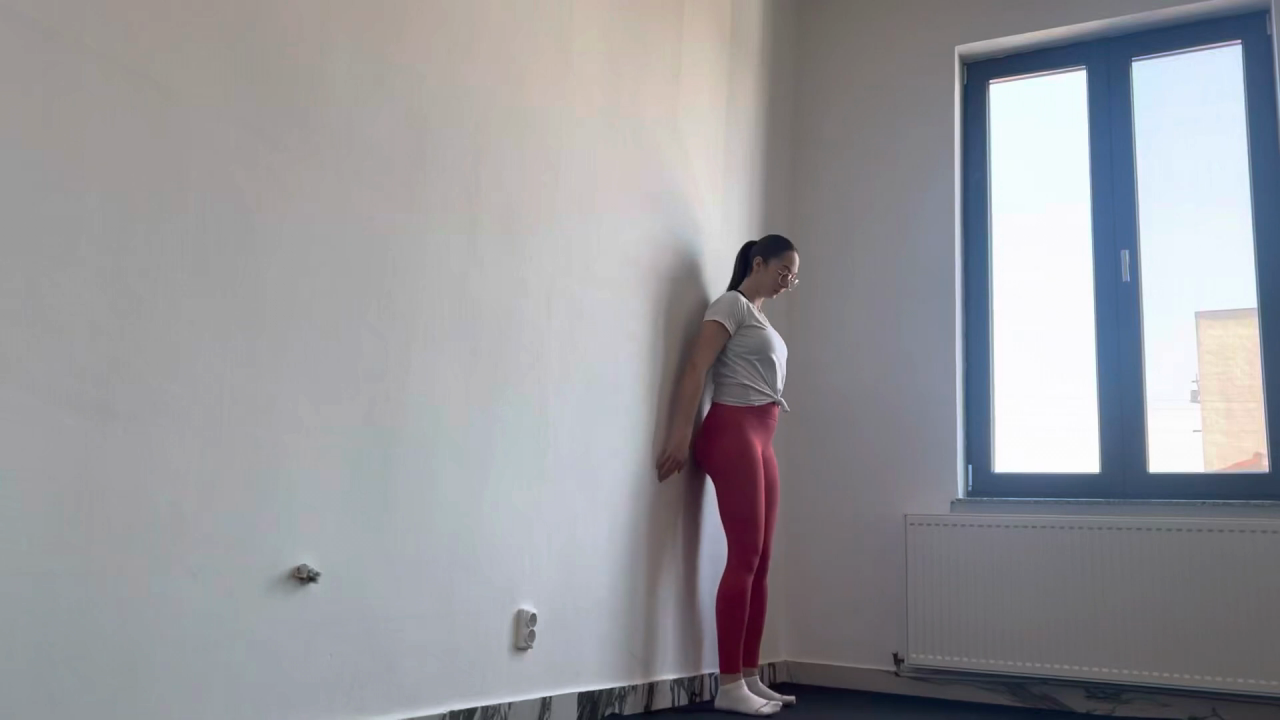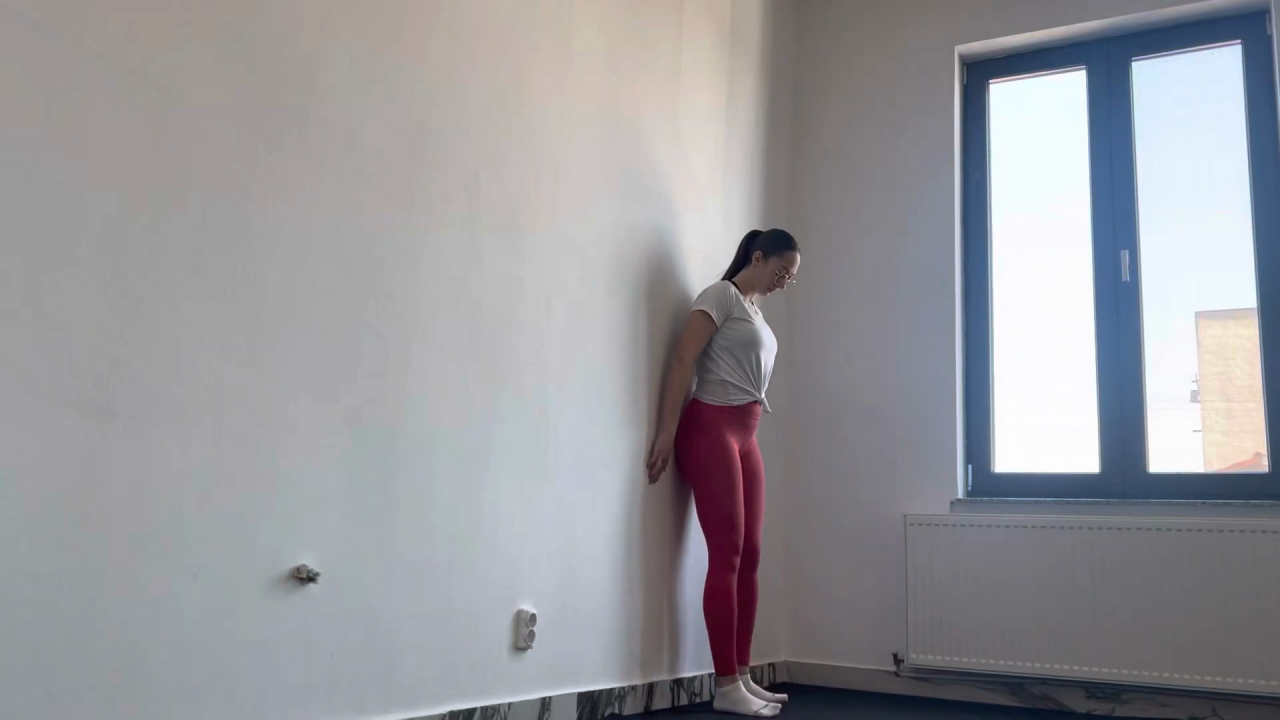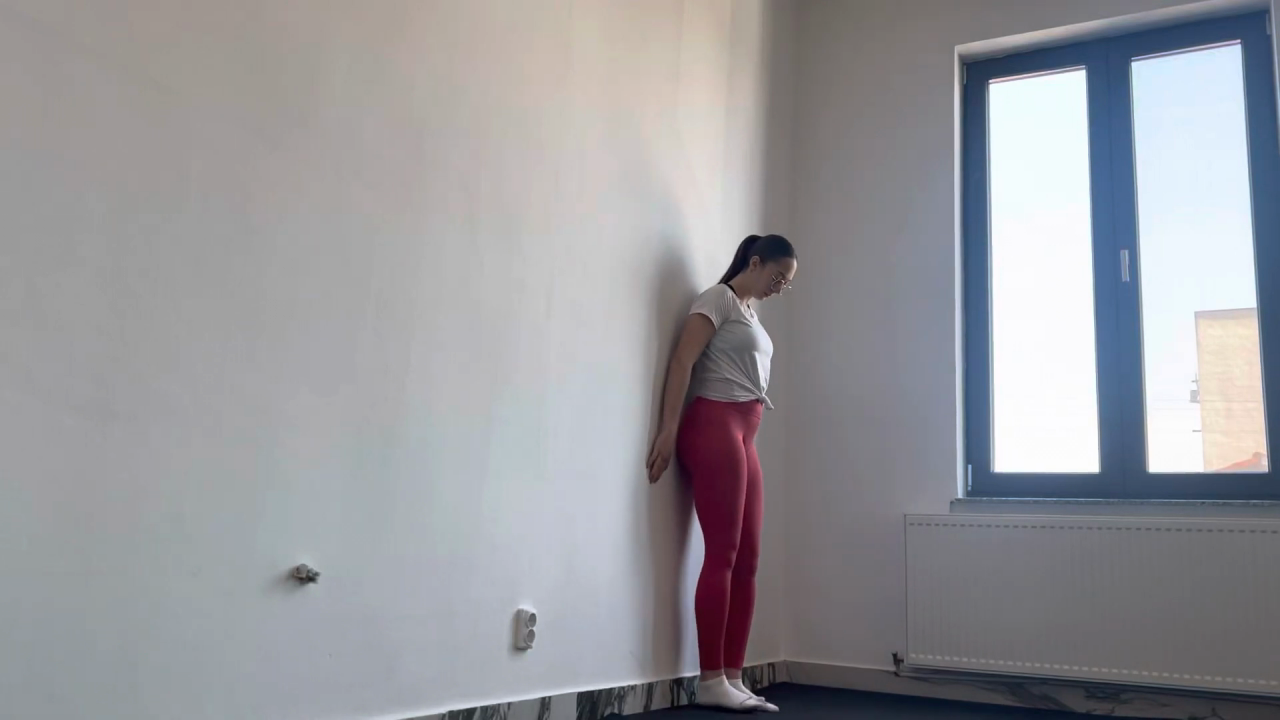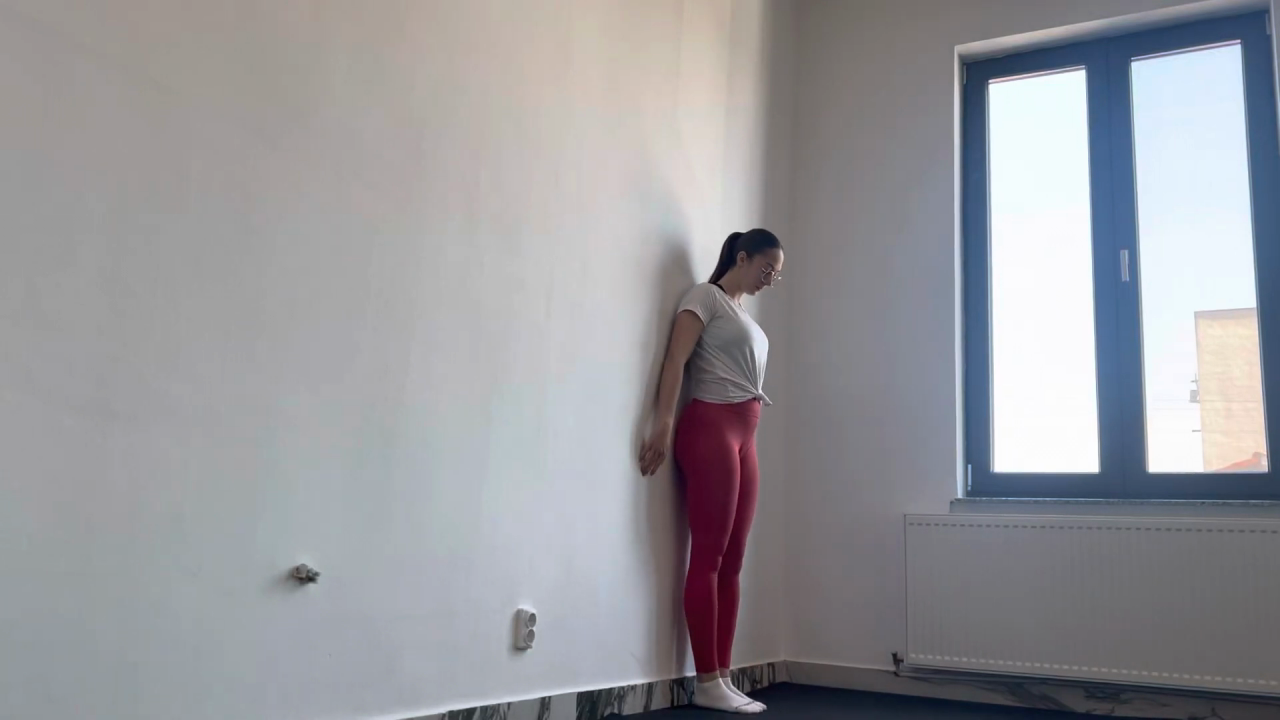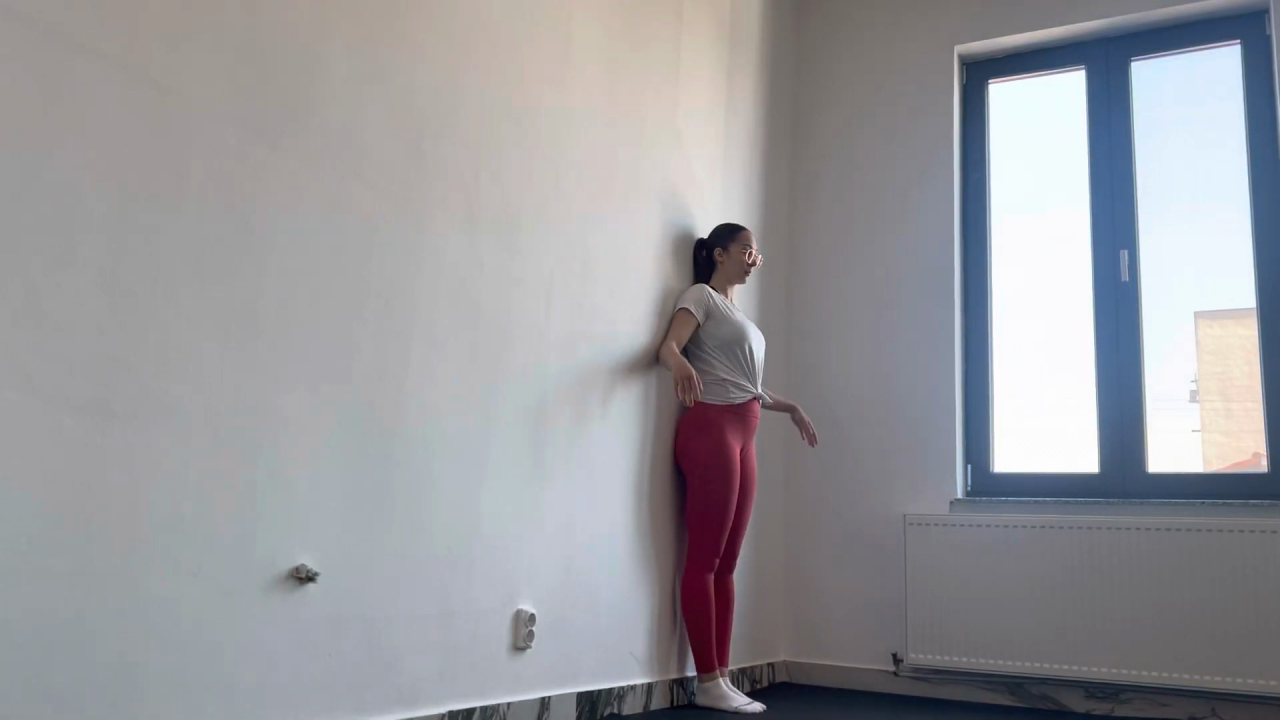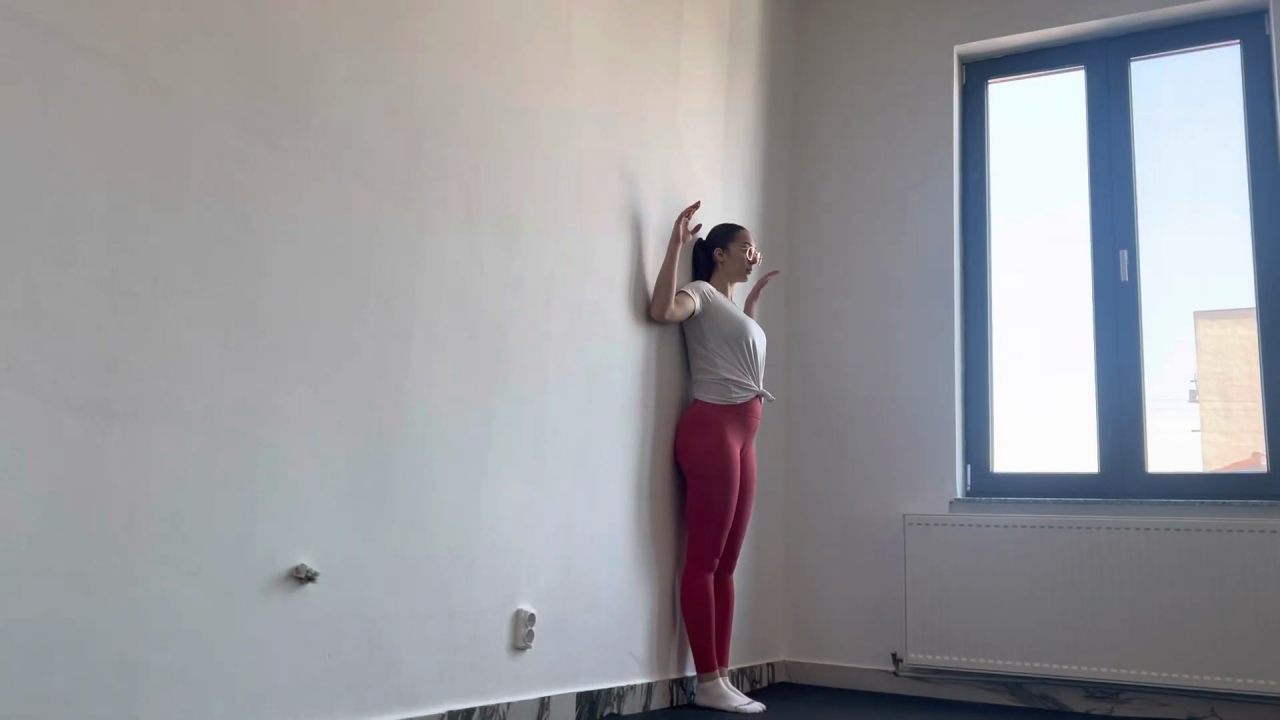
dt=0.5s
person 1, frame 1
left shoulder: (761, 317)
right shoulder: (731, 305)
right elbow: (696, 367)
right wrist: (680, 433)
left hip: (759, 437)
right hip: (733, 431)
left knee: (760, 560)
right knee: (745, 555)
left ankle: (750, 678)
person 1, frame 2
left shoulder: (754, 309)
right shoulder: (721, 296)
right elbow: (682, 360)
right wrist: (667, 431)
left hip: (744, 434)
right hip: (711, 429)
left knee: (749, 557)
right knee: (726, 555)
left ankle: (742, 676)
person 1, frame 3
left shoulder: (749, 313)
right shoulder: (718, 299)
right elbow: (682, 362)
left wrist: (741, 439)
right wrist: (668, 430)
left hip: (743, 433)
right hip: (714, 426)
left knee: (746, 558)
right knee: (722, 553)
left ankle: (732, 678)
right ankle: (711, 680)
person 1, frame 4
left shoulder: (741, 311)
right shoulder: (705, 297)
right elbow: (675, 360)
right wrist: (664, 422)
left hip: (743, 433)
right hip: (710, 427)
left knee: (731, 561)
right knee: (708, 557)
left ankle: (722, 678)
right ankle: (707, 682)
person 1, frame 5
left shoulder: (733, 308)
right shoulder: (700, 296)
right elbow: (668, 344)
left wrist: (789, 406)
right wrist: (677, 362)
left hip: (741, 433)
right hip: (710, 429)
left knee: (726, 562)
right knee: (704, 558)
left ankle: (721, 678)
right ankle: (708, 682)
person 1, frame 6
left shoulder: (730, 304)
right shoulder: (699, 293)
right elbow: (661, 310)
left wrist: (755, 297)
right wrist: (676, 244)
left hip: (741, 433)
right hip: (711, 428)
left knee: (726, 562)
right knee: (704, 559)
left ankle: (721, 677)
right ankle: (707, 682)
